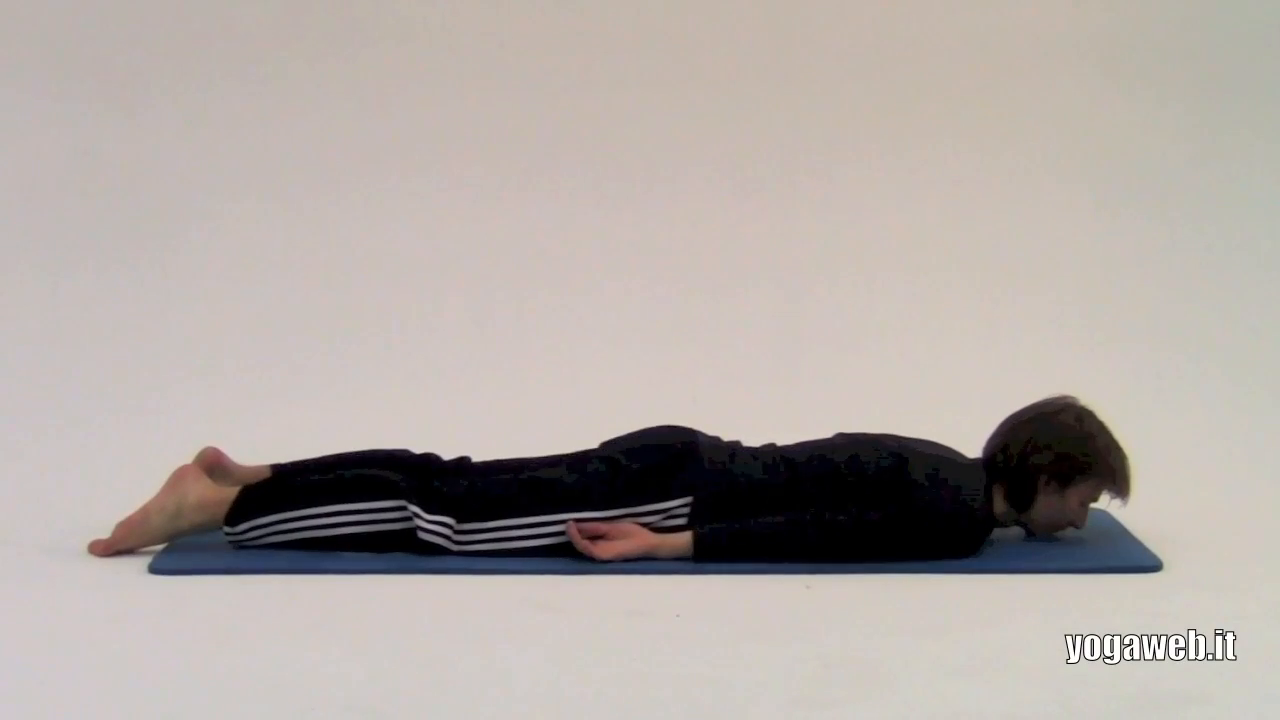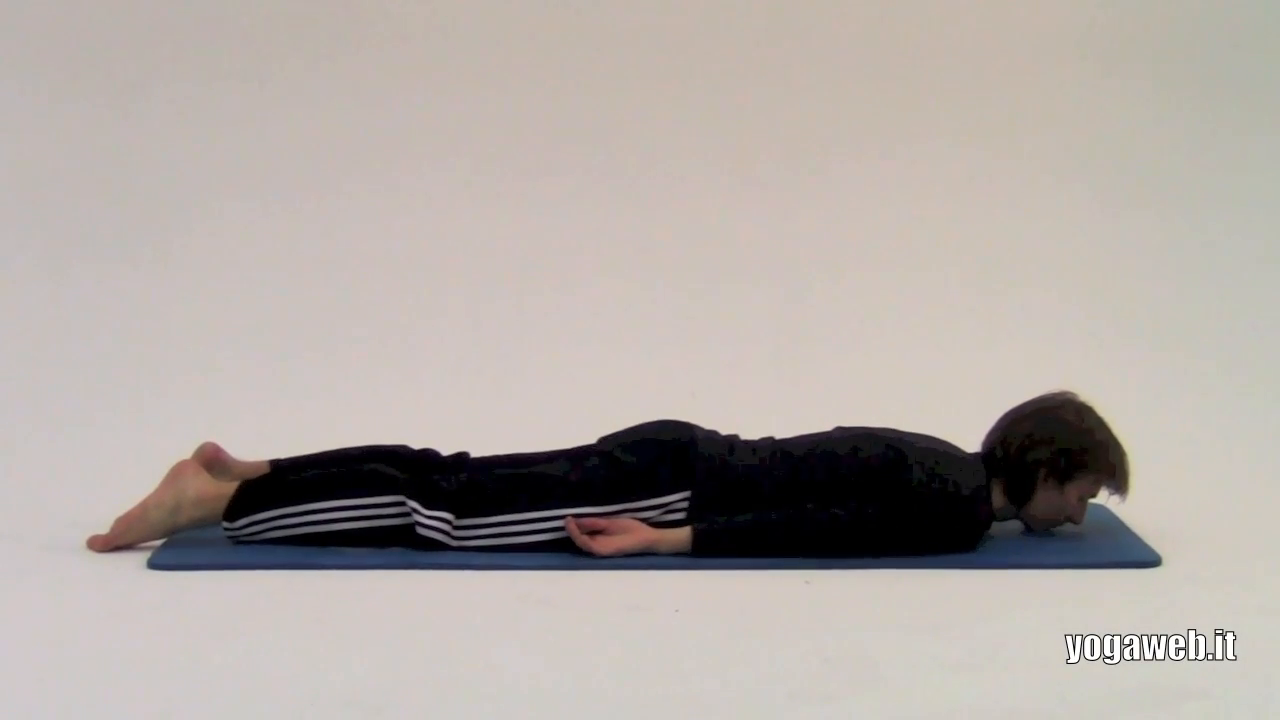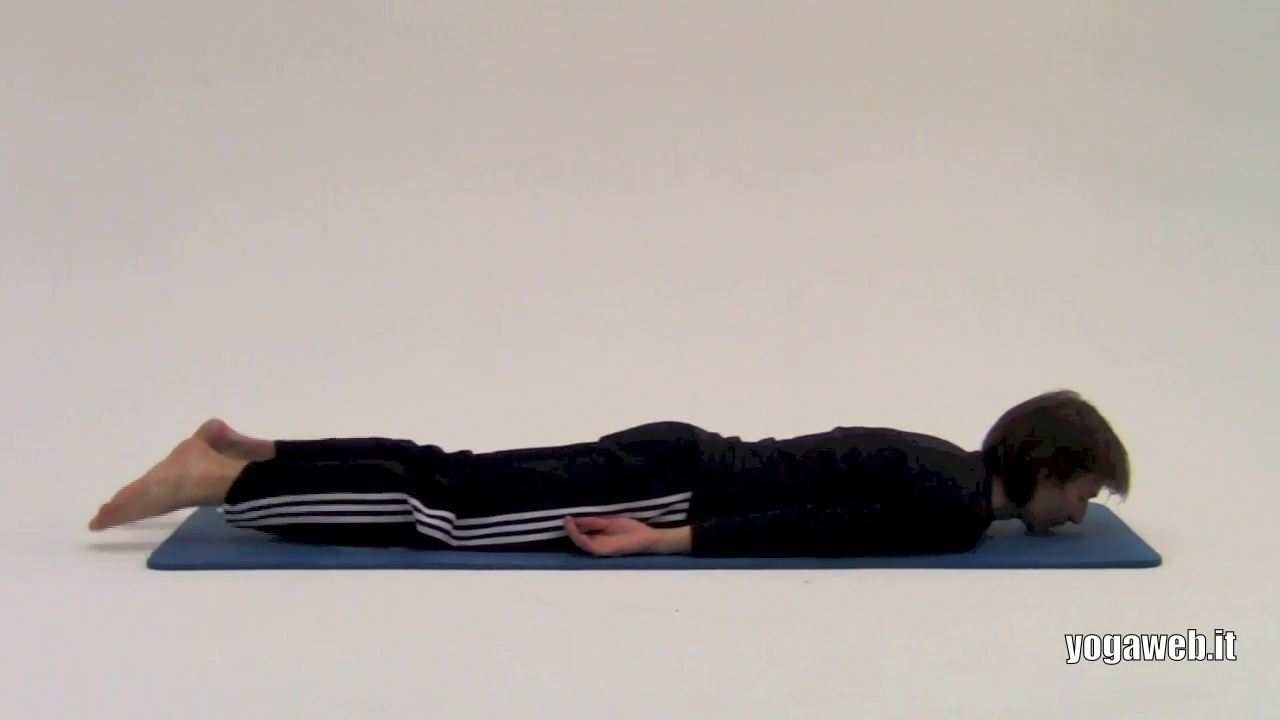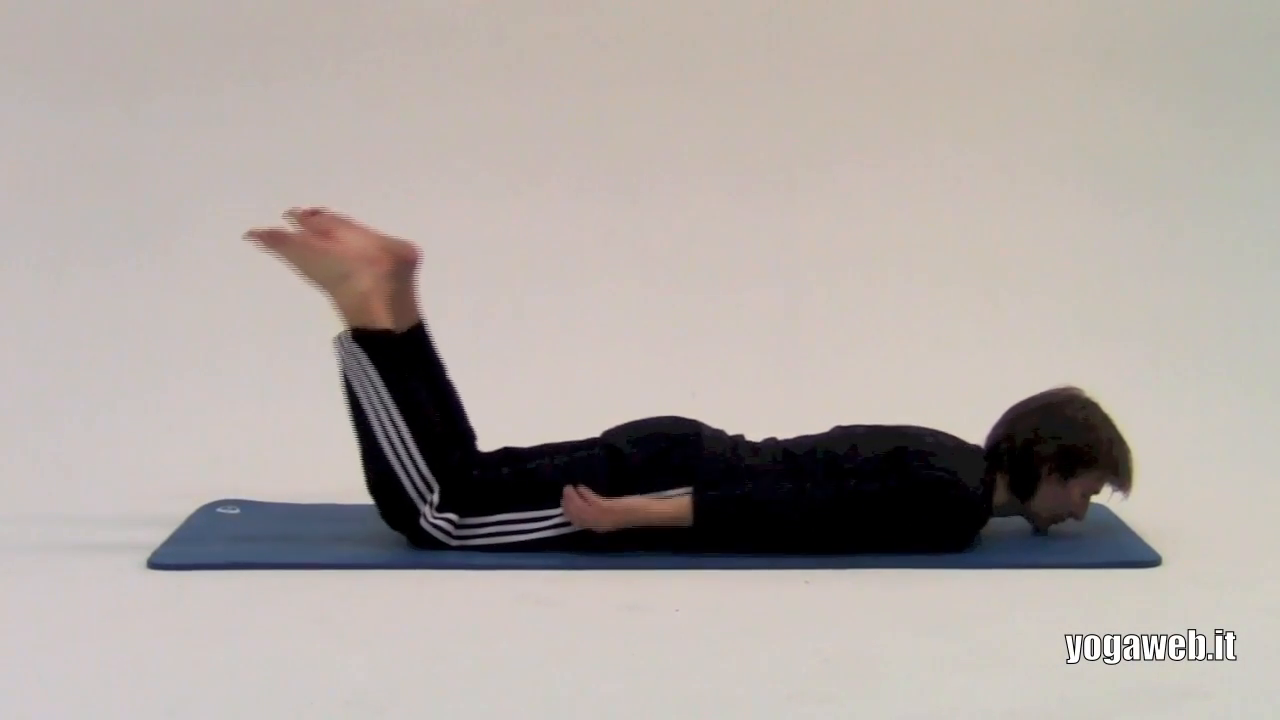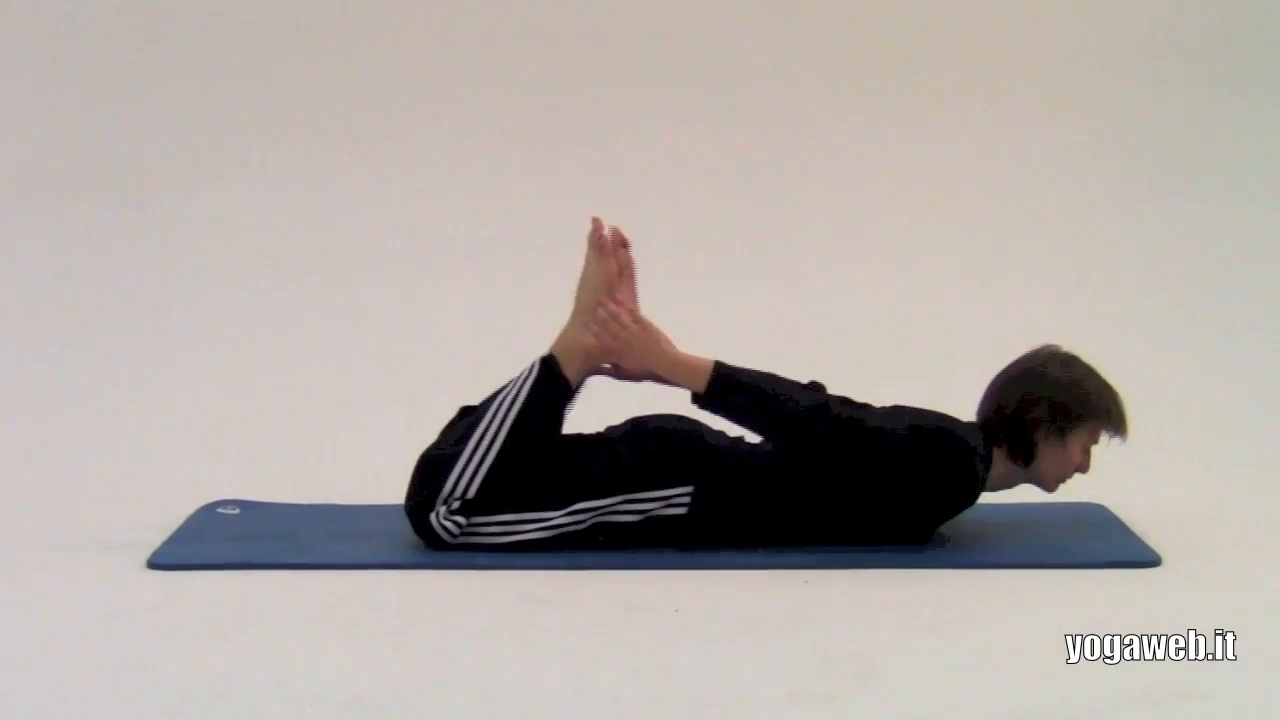
dt=1s
person 1, frame 1
left shoulder: (945, 468)
right shoulder: (961, 516)
right elbow: (813, 533)
right wrist: (670, 547)
left hip: (675, 465)
right hip: (677, 498)
left knee: (455, 484)
right knee: (450, 515)
left ankle: (250, 475)
right ankle: (222, 505)
person 1, frame 2
left shoulder: (943, 462)
right shoulder: (960, 511)
right elbow: (810, 529)
right wrist: (671, 543)
left hip: (673, 456)
right hip: (672, 487)
left knee: (452, 482)
right knee: (451, 512)
left ankle: (250, 472)
right ankle: (220, 499)
person 1, frame 3
left shoulder: (946, 464)
right shoulder: (959, 510)
right elbow: (811, 529)
right wrist: (670, 543)
left hip: (672, 461)
right hip: (669, 488)
left knee: (446, 477)
right knee: (442, 511)
left ankle: (248, 453)
right ankle: (216, 480)
person 1, frame 4
left shoulder: (948, 459)
right shoulder: (954, 507)
right elbow: (806, 510)
right wrist: (650, 516)
left hip: (675, 456)
right hip: (675, 483)
left knee: (456, 477)
right knee: (438, 507)
left ankle: (388, 293)
right ankle: (368, 299)
person 1, frame 5
left shoulder: (945, 441)
right shoulder: (953, 467)
left elbow: (810, 406)
right elbow: (816, 429)
left wrist: (668, 367)
right wrist: (674, 366)
left hip: (677, 464)
right hip: (673, 487)
right knee: (443, 506)
